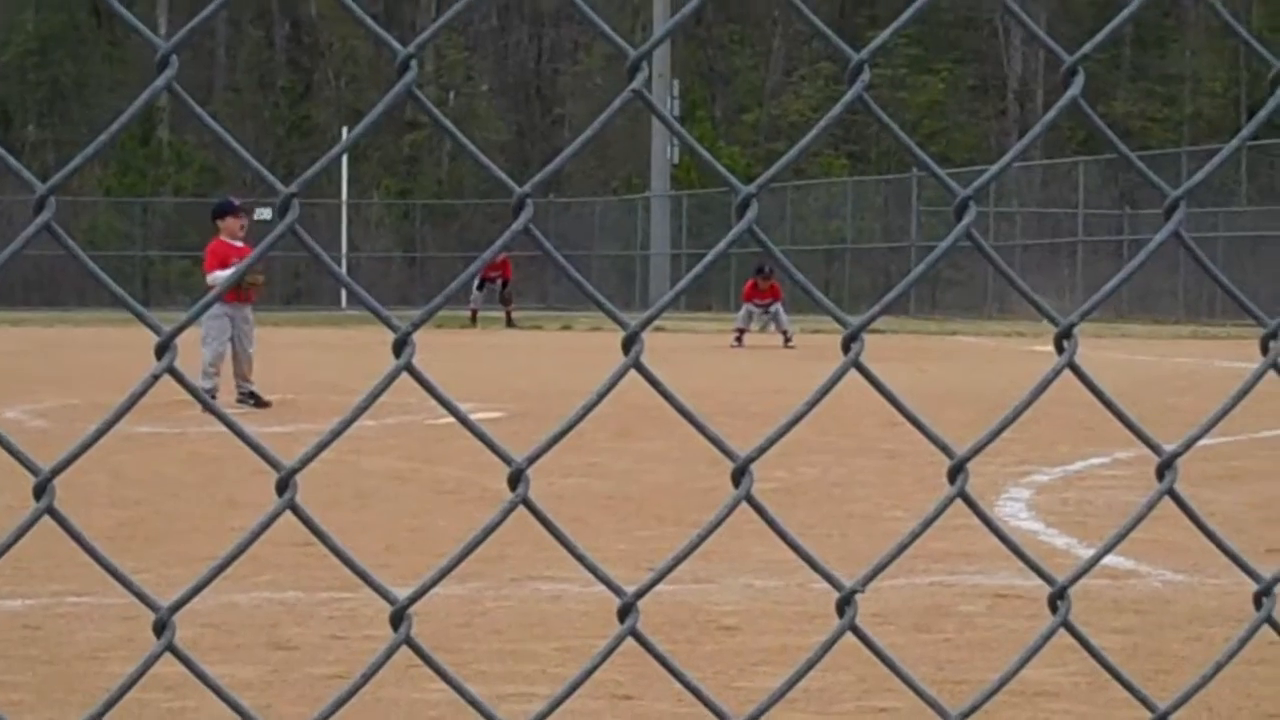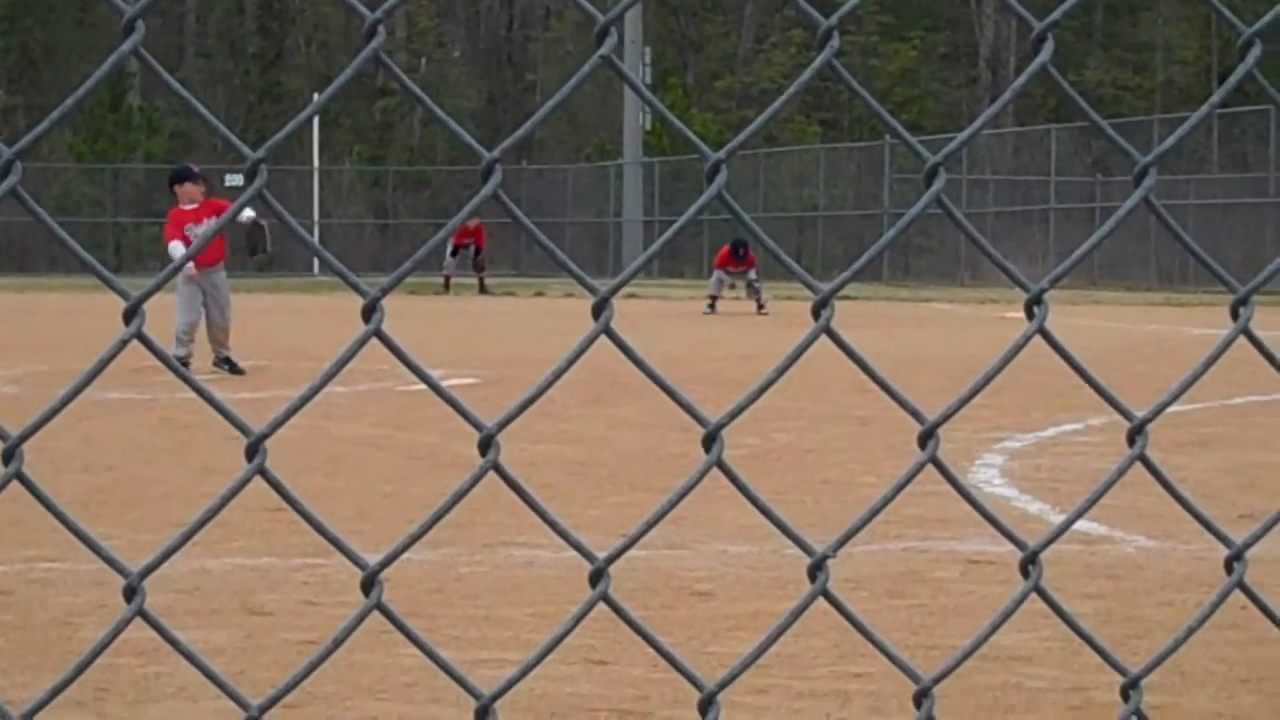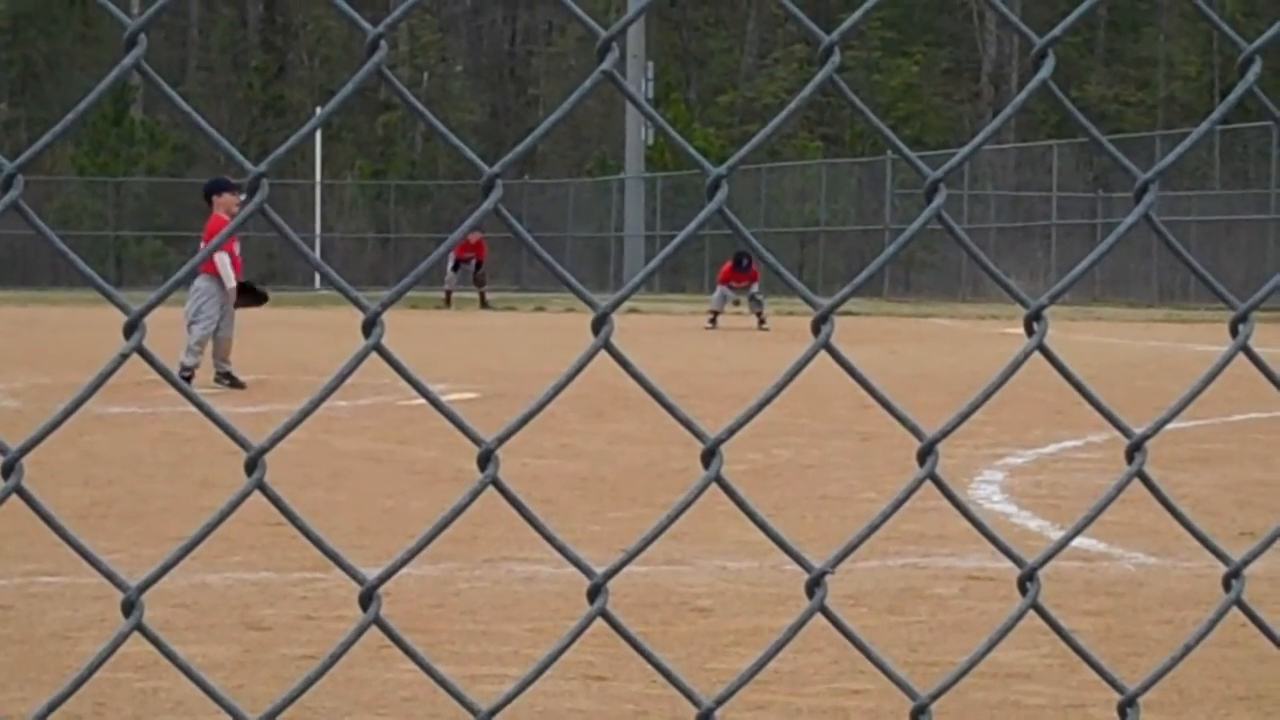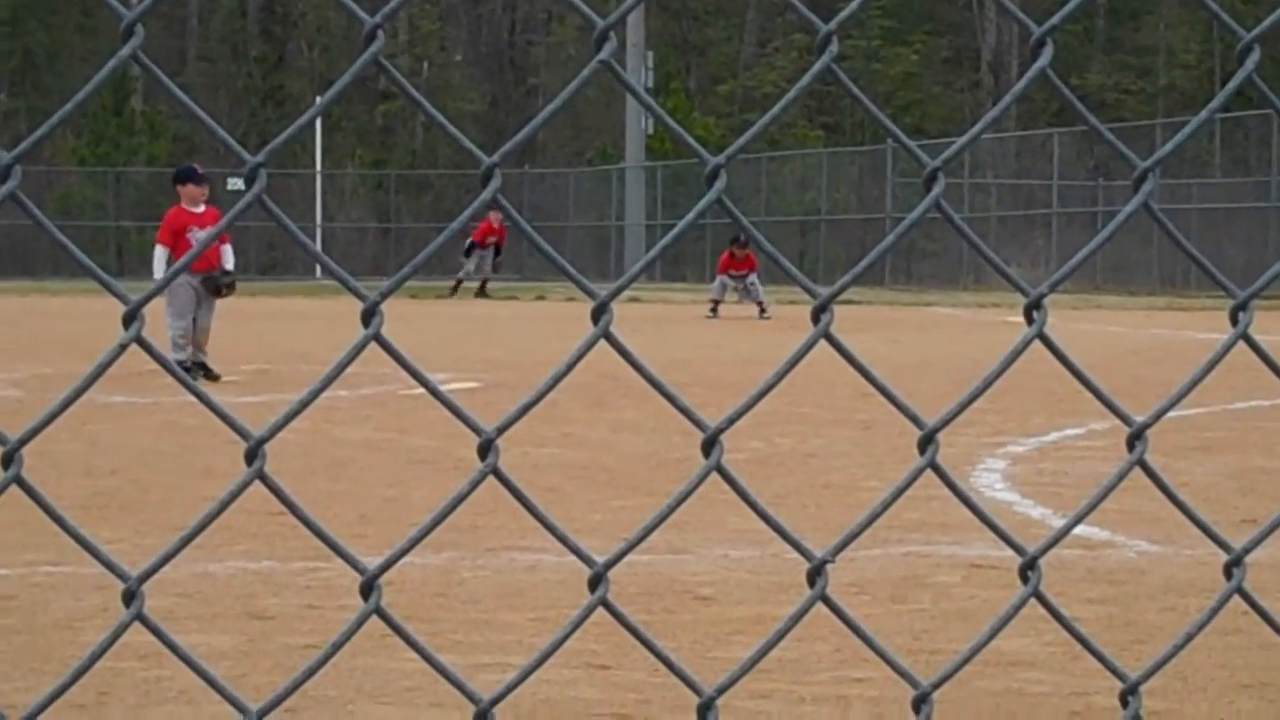
dt=1s
person 1, frame 1
left shoulder: (246, 249)
right shoulder: (215, 248)
left elbow: (255, 275)
right elbow: (211, 277)
left wrist: (254, 278)
right wrist: (237, 272)
left hip: (243, 308)
right hip: (219, 307)
left knee: (245, 352)
right knee: (215, 350)
left ankle: (245, 392)
right ankle: (208, 393)
person 1, frame 2
left shoulder: (214, 205)
right shoulder: (175, 216)
left elbow: (238, 211)
right elbow: (174, 244)
left wrist: (250, 217)
right wrist: (186, 264)
left hip: (216, 272)
right hip: (190, 276)
left knee: (221, 318)
right knee: (188, 319)
left ankle: (222, 357)
right ankle: (181, 360)
person 1, frame 3
left shoulder: (226, 224)
right shoulder: (219, 224)
right elbow: (220, 255)
left wrist: (234, 284)
right wrist: (231, 285)
left hip: (223, 287)
right hip: (211, 286)
left knee: (224, 332)
right knee: (201, 329)
left ankle: (223, 372)
right ankle: (186, 371)
person 1, frame 4
left shoulder: (214, 214)
right shoulder: (174, 216)
left elbow: (225, 243)
right elbow: (161, 247)
left wrist: (228, 269)
right wrist: (159, 277)
left hip: (209, 277)
right hip: (183, 277)
left knee: (204, 322)
right knee: (182, 322)
left ankle: (199, 361)
right ankle: (181, 363)
